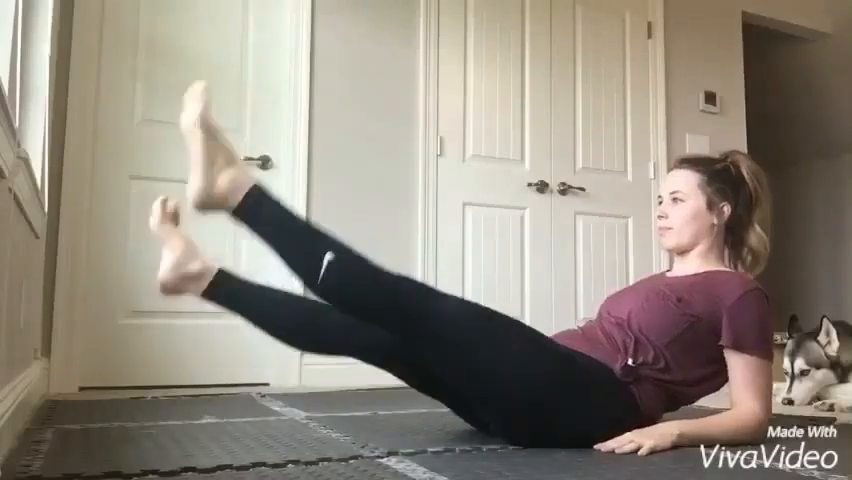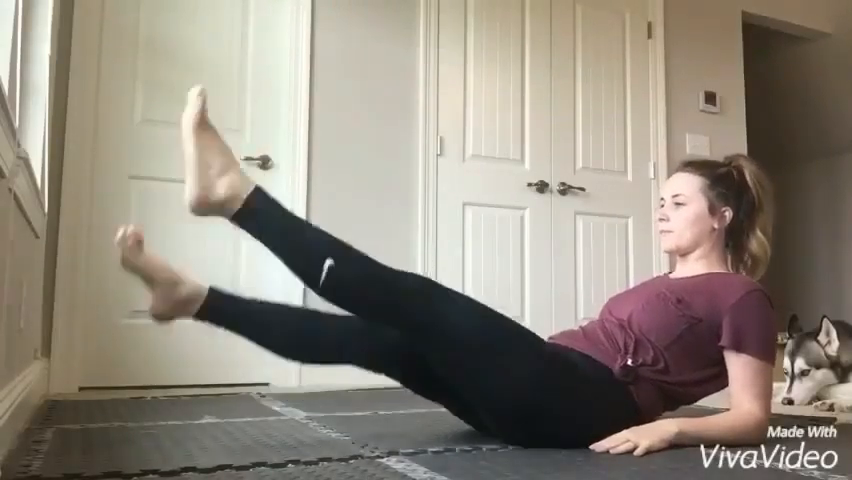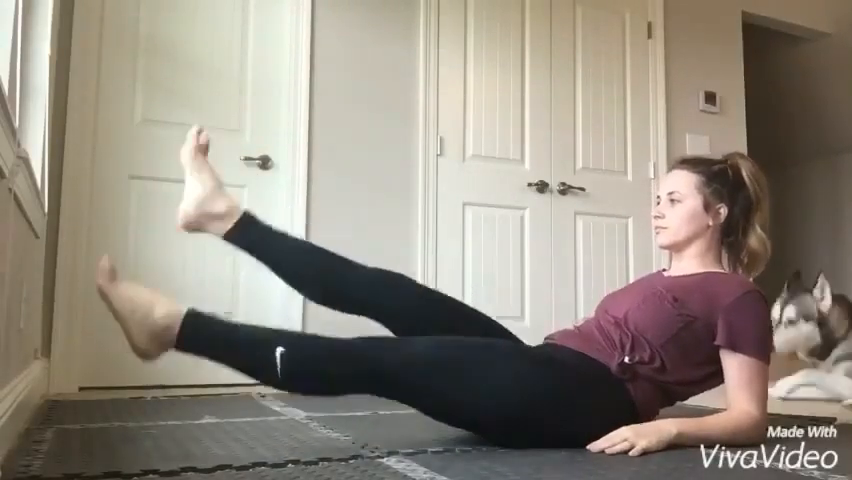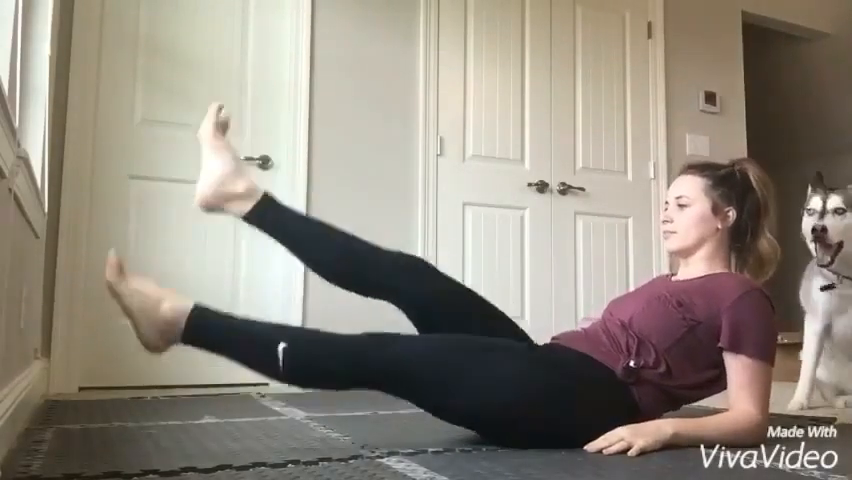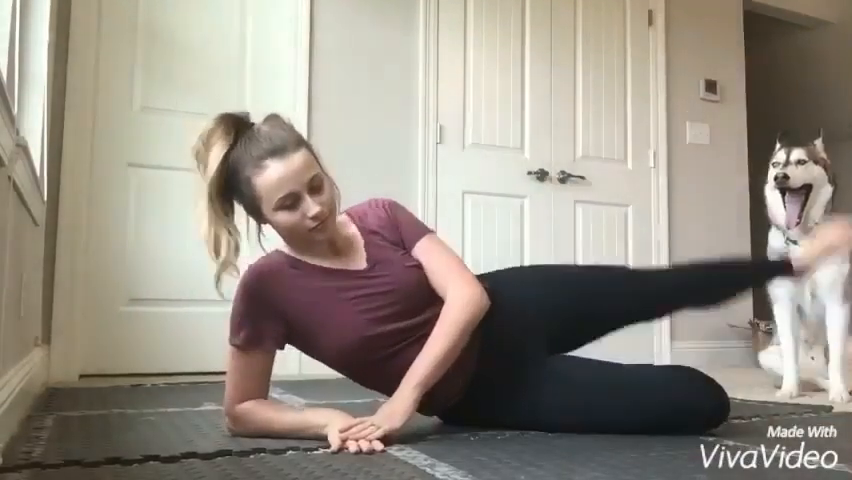
dt=1s
person 1, frame 1
left shoulder: (738, 294)
right shoulder: (668, 283)
left elbow: (754, 415)
left wrist: (675, 427)
left hip: (588, 405)
right hip: (555, 394)
left knee: (408, 306)
right knee: (369, 327)
right ankle: (202, 277)
person 1, frame 2
left shoulder: (740, 298)
right shoulder: (670, 284)
left elbow: (751, 418)
left wrist: (670, 426)
left hip: (583, 406)
right hip: (546, 392)
left knee: (410, 299)
right knee: (377, 333)
left ankle: (237, 194)
right ankle: (192, 297)
person 1, frame 3
left shoulder: (734, 297)
right shoulder: (661, 281)
left elbow: (749, 418)
left wrist: (667, 426)
left hip: (579, 406)
right hip: (540, 384)
left knee: (380, 361)
right knee: (391, 296)
left ankle: (179, 325)
right ankle: (225, 214)
person 1, frame 4
left shoulder: (740, 301)
right shoulder: (674, 285)
left elbow: (750, 418)
left wrist: (664, 426)
left hip: (586, 405)
right hip: (545, 385)
left knee: (384, 355)
right knee: (415, 284)
left ankle: (181, 318)
right ankle: (246, 194)
person 1, frame 5
left shoulder: (383, 217)
right shoulder: (267, 288)
left elbow: (468, 294)
right elbow: (241, 411)
left wrist: (404, 397)
right wrist: (326, 419)
left hip: (505, 316)
right hip: (483, 394)
left knee: (649, 288)
left ankle: (790, 263)
